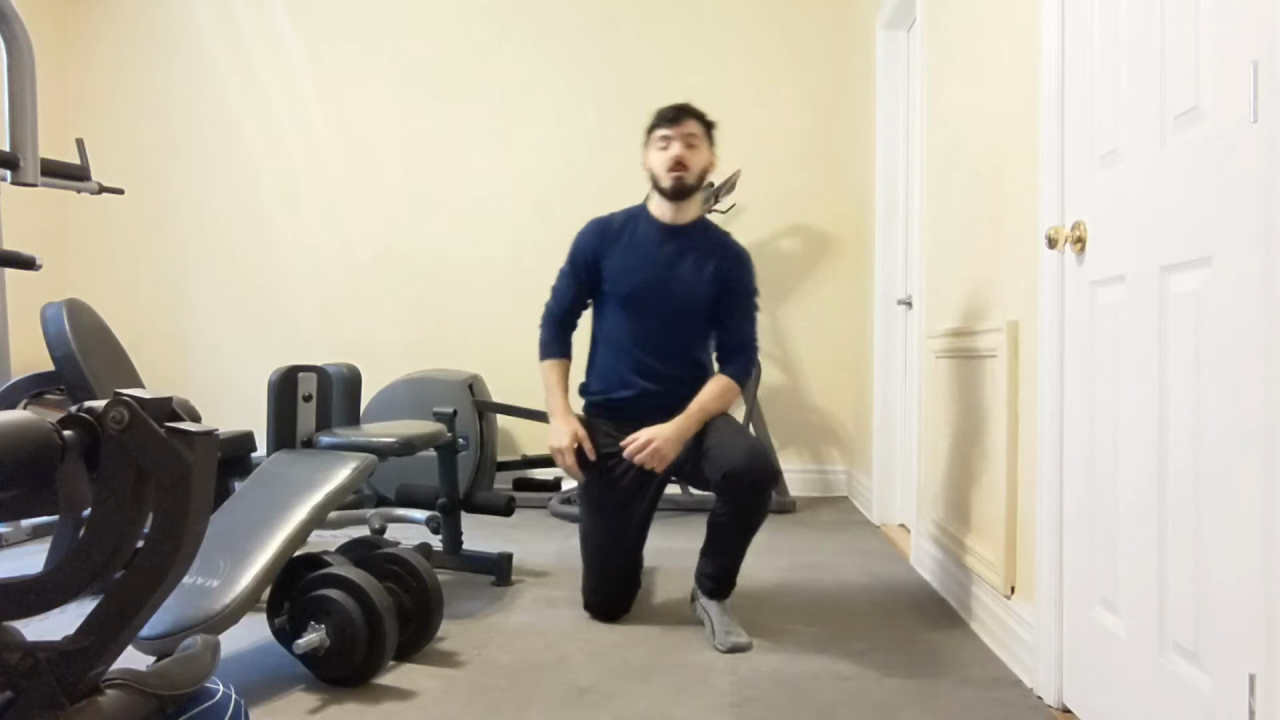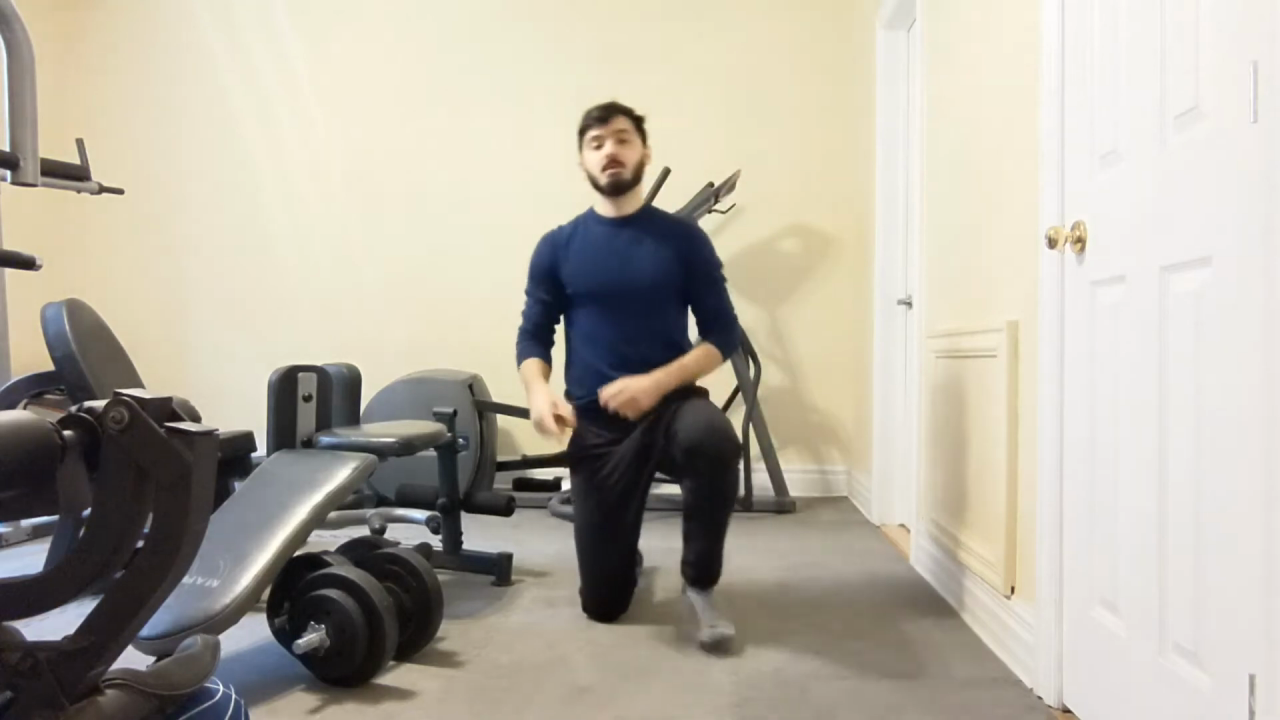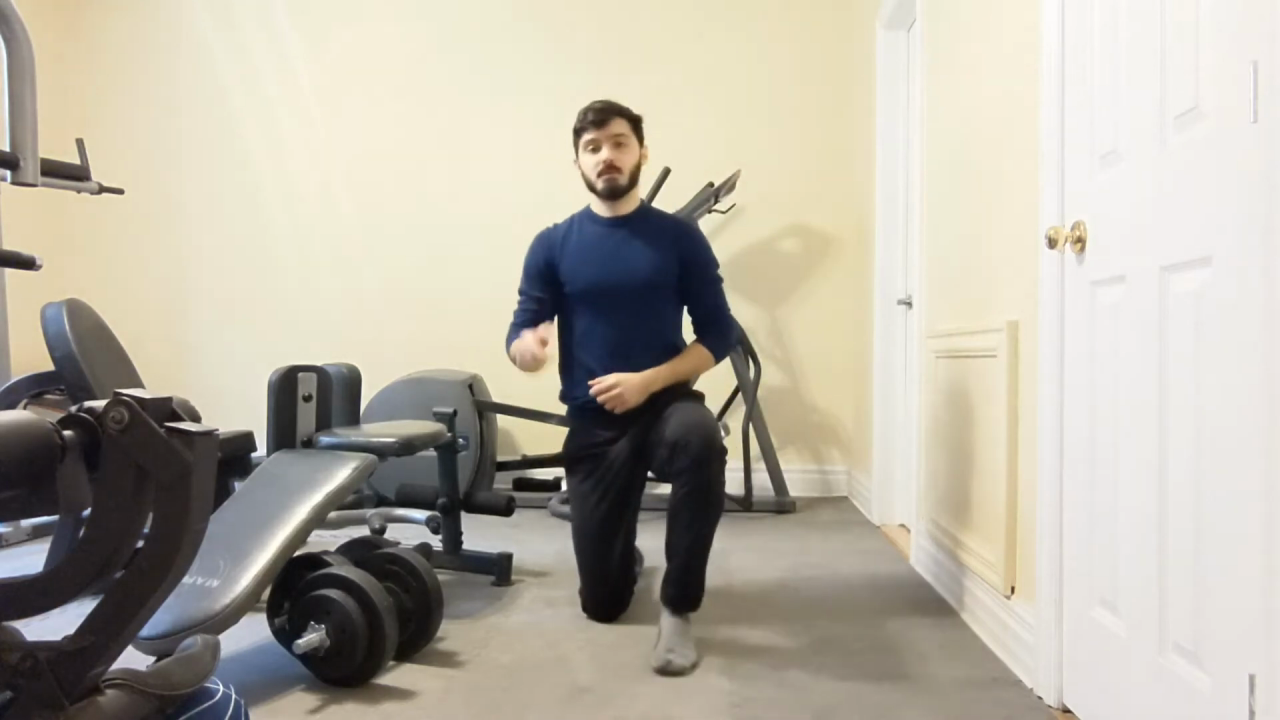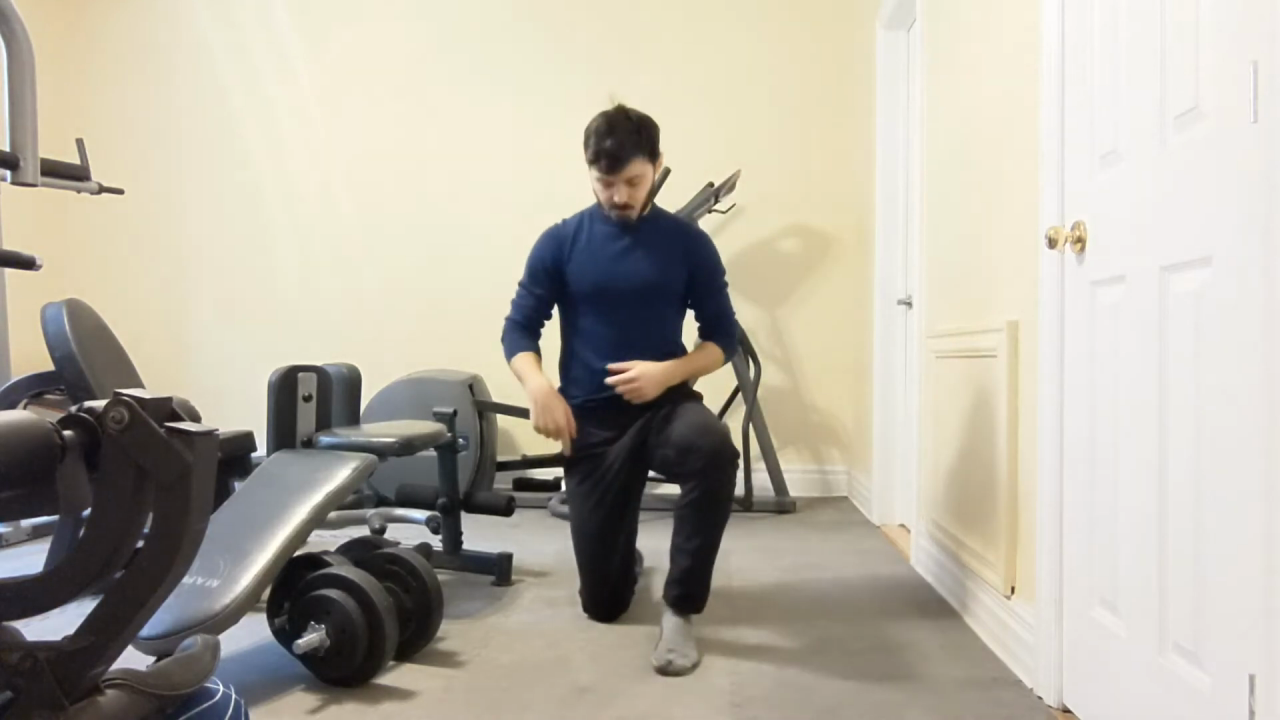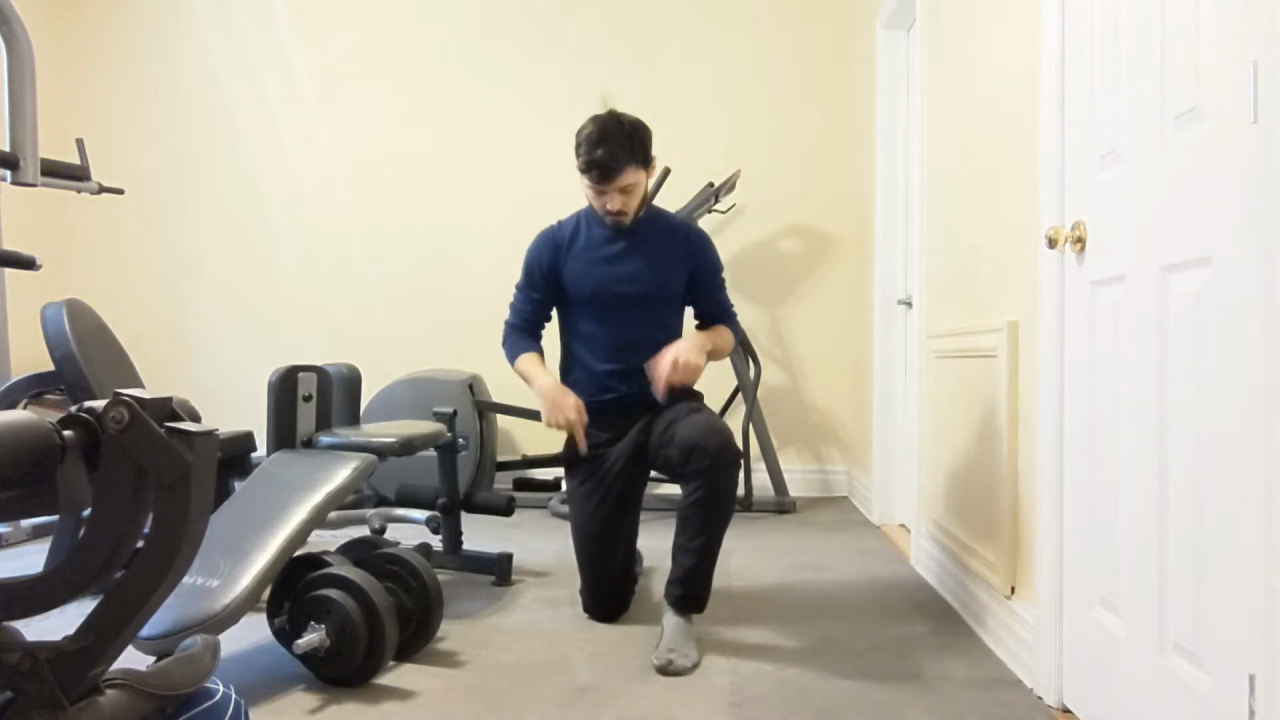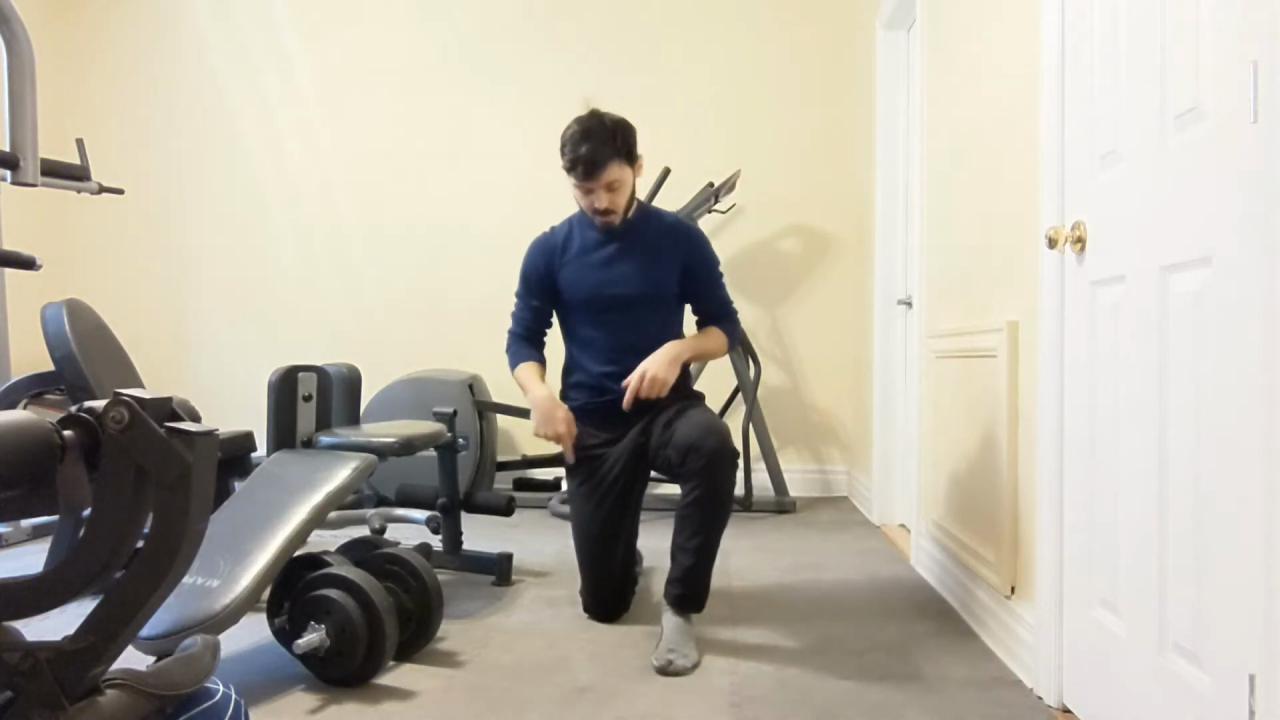
dt=0.3s
person 1, frame 1
left shoulder: (727, 257)
right shoulder: (601, 238)
left elbow: (737, 363)
right elbow: (556, 326)
left wrist: (682, 429)
right wrist: (560, 414)
left hip: (689, 416)
right hip: (609, 423)
left knee: (753, 467)
right knee: (605, 603)
left ankle: (710, 592)
right ankle: (627, 555)
person 1, frame 2
left shoulder: (684, 240)
right shoulder: (558, 247)
left elbow: (722, 335)
right elbow: (533, 337)
left wrist: (656, 382)
right wrist: (539, 394)
left hip: (669, 402)
right hip: (595, 426)
left knee: (715, 441)
right knee: (603, 603)
left ankle: (699, 585)
right ankle: (628, 557)
person 1, frame 3
left shoulder: (680, 238)
right shoulder: (553, 245)
left elbow: (718, 335)
right elbow: (521, 333)
left wrist: (648, 381)
right wrist: (528, 344)
left hip: (664, 400)
right hip: (593, 422)
left knee: (700, 443)
right knee: (601, 603)
left ankle: (677, 610)
right ankle: (628, 556)
person 1, frame 4
left shoulder: (688, 242)
right shoulder: (560, 243)
left elbow: (723, 337)
right elbow: (518, 328)
left wrist: (668, 372)
right wrist: (538, 387)
left hip: (666, 403)
right hip: (592, 421)
left knee: (713, 447)
right knee: (602, 602)
left ankle: (680, 609)
right ankle: (627, 558)
person 1, frame 5
left shoulder: (686, 241)
right shoulder: (554, 245)
left elbow: (725, 324)
right elbow: (519, 330)
left wrist: (699, 342)
right wrist: (546, 385)
left hip: (667, 406)
right hip: (594, 423)
left knee: (717, 447)
right knee: (602, 602)
left ankle: (681, 609)
right ankle: (627, 559)
person 1, frame 6
left shoulder: (680, 239)
right shoulder: (549, 251)
left elbow: (725, 326)
right elbow: (523, 338)
left wrist: (677, 351)
right wrist: (540, 395)
left hip: (666, 406)
right hip: (593, 423)
left knee: (713, 446)
right knee: (603, 602)
left ankle: (680, 609)
right ankle: (627, 557)
